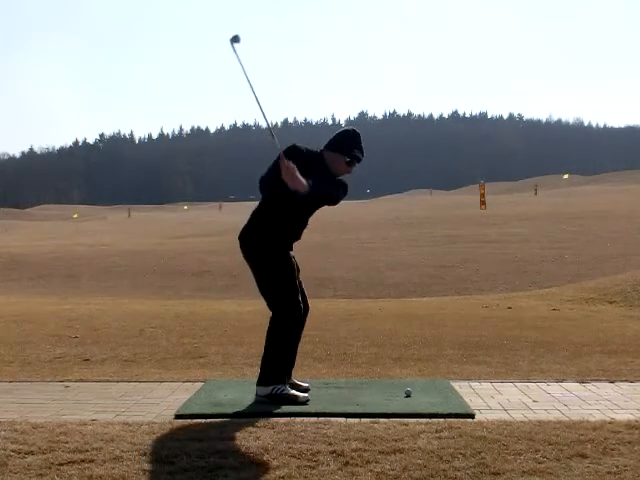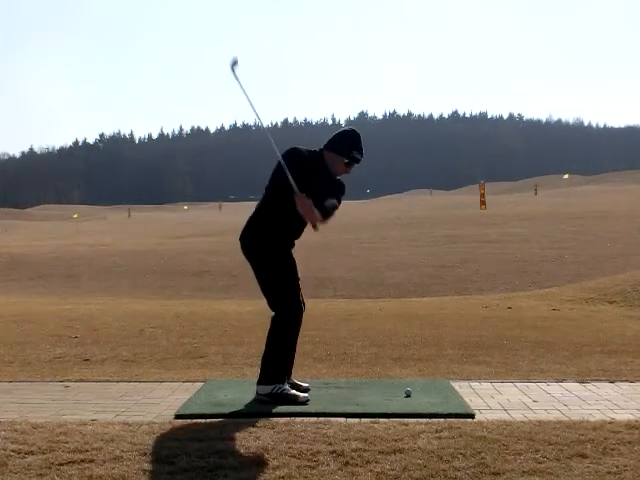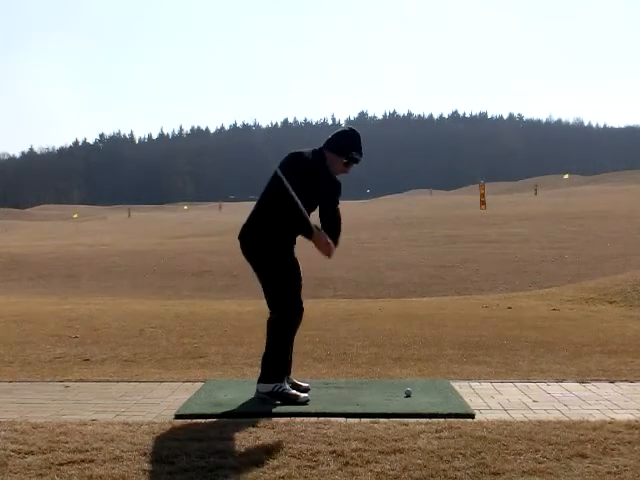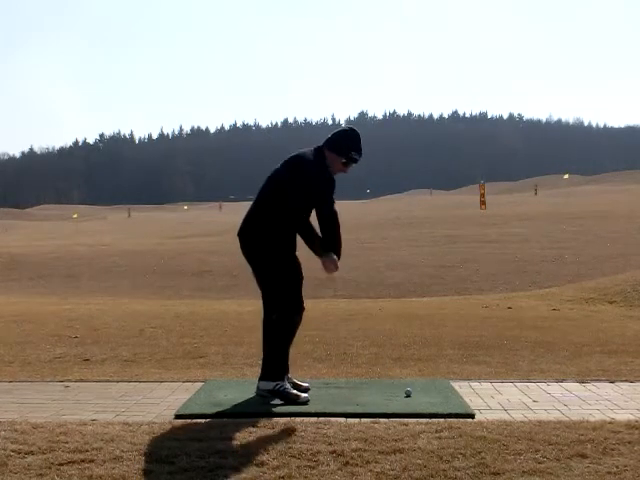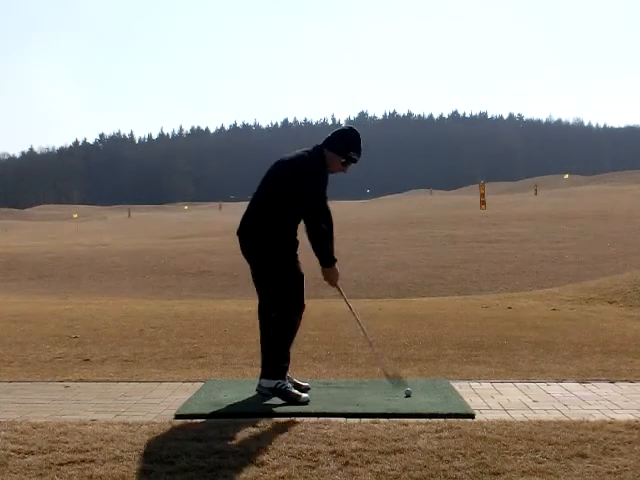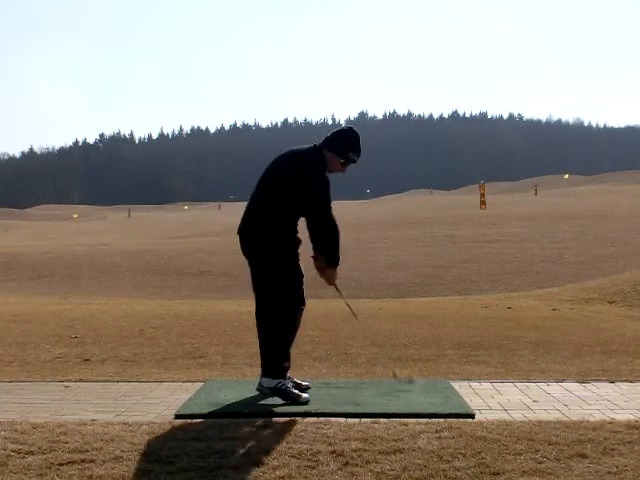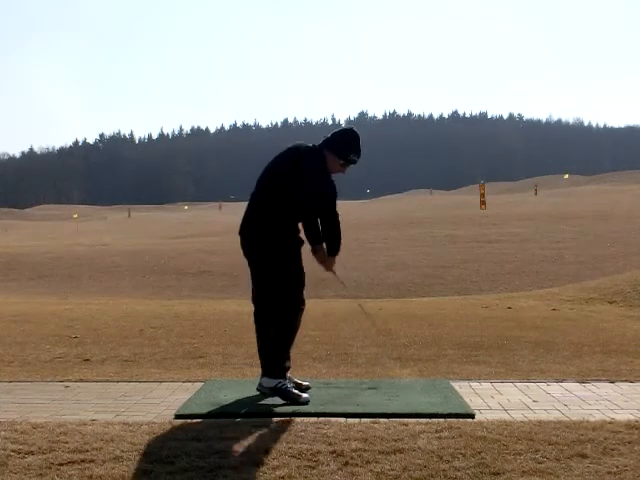
dt=0.1s
person 1, frame 1
left shoulder: (337, 186)
right shoulder: (299, 156)
left elbow: (325, 194)
right elbow: (267, 187)
left wrist: (304, 186)
right wrist: (284, 179)
left hip: (280, 245)
right hip: (260, 241)
left knee: (298, 310)
right knee: (288, 309)
left ankle: (282, 376)
right ankle: (269, 384)
person 1, frame 2
left shoulder: (336, 186)
right shoulder: (298, 158)
left elbow: (329, 205)
right elbow: (275, 195)
left wrist: (316, 211)
right wrist: (302, 210)
left hip: (277, 243)
right hip: (263, 241)
left knee: (291, 308)
right knee: (289, 308)
left ankle: (281, 375)
right ankle: (269, 383)
person 1, frame 3
left shoulder: (331, 185)
right shoulder: (300, 162)
left elbow: (332, 217)
right elbow: (282, 203)
left wrist: (329, 239)
right wrist: (314, 233)
left hip: (277, 241)
right hip: (263, 239)
left knee: (287, 307)
right knee: (290, 307)
left ankle: (280, 375)
right ankle: (270, 381)
person 1, frame 4
left shoulder: (323, 177)
right shoulder: (305, 165)
left elbow: (328, 217)
right elbow: (298, 215)
left wrist: (332, 253)
right wrist: (324, 253)
left hip: (259, 238)
right hip: (267, 239)
left knee: (277, 306)
right knee: (290, 306)
left ankle: (276, 374)
right ankle: (271, 379)
person 1, frame 5
left shoulder: (313, 169)
right shoulder: (307, 168)
left elbow: (321, 217)
right elbow: (314, 218)
left wrist: (328, 259)
right wrist: (327, 263)
left hip: (257, 236)
right hip: (268, 238)
left knee: (272, 305)
right knee: (291, 304)
left ankle: (275, 373)
right ankle: (272, 377)
person 1, frame 6
left shoulder: (300, 157)
right shoulder: (316, 176)
left elbow: (312, 213)
right elbow: (325, 220)
left wrist: (319, 256)
right wrist: (331, 263)
left hip: (252, 234)
right hip: (274, 239)
left knee: (268, 305)
right knee: (290, 305)
left ankle: (274, 373)
right ankle: (274, 376)
person 1, frame 7
left shoulder: (299, 154)
right shoulder: (319, 178)
right elbow: (329, 219)
left wrist: (315, 244)
right wrist: (330, 253)
left hip: (253, 235)
right hip: (277, 238)
left knee: (267, 305)
right knee: (291, 305)
left ankle: (272, 373)
right ankle: (274, 376)
